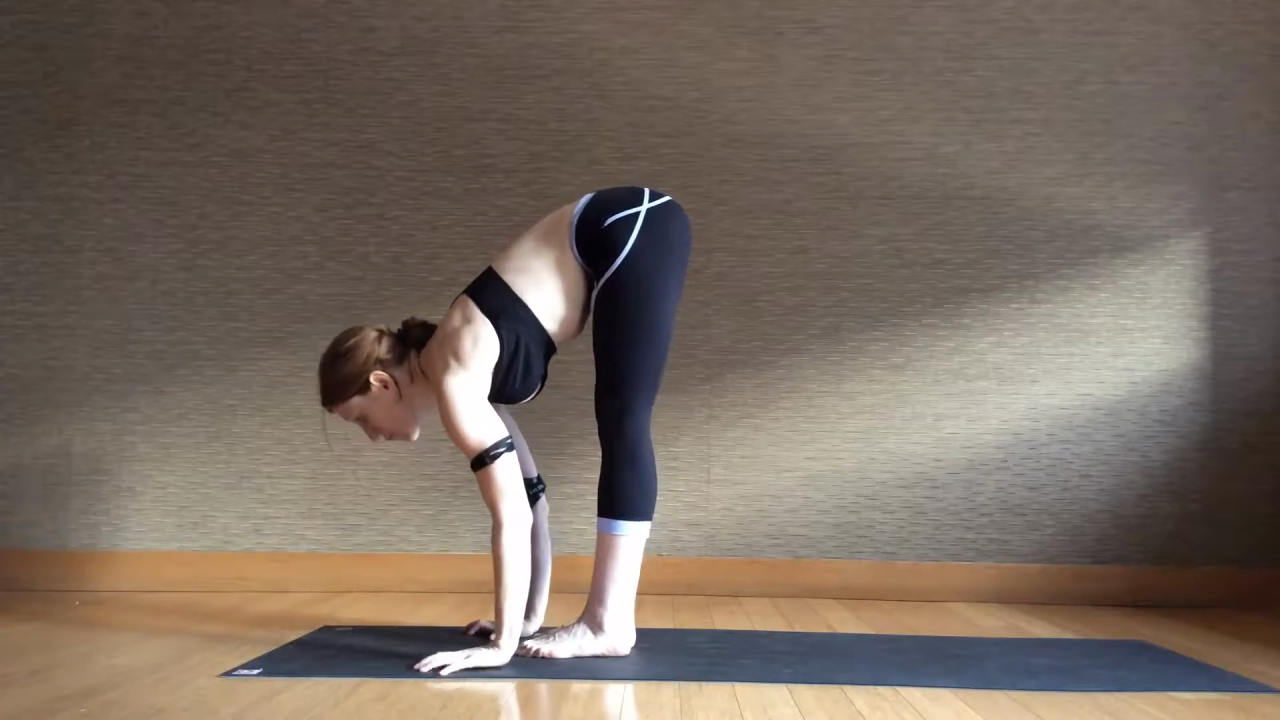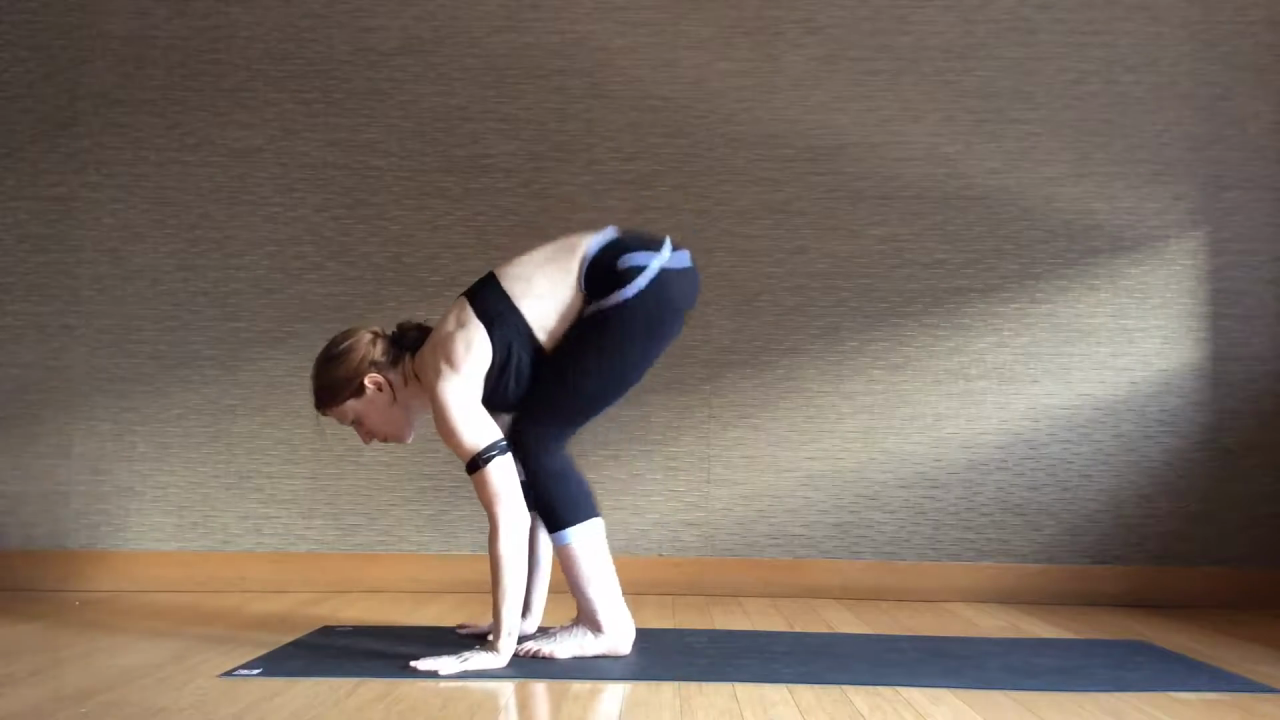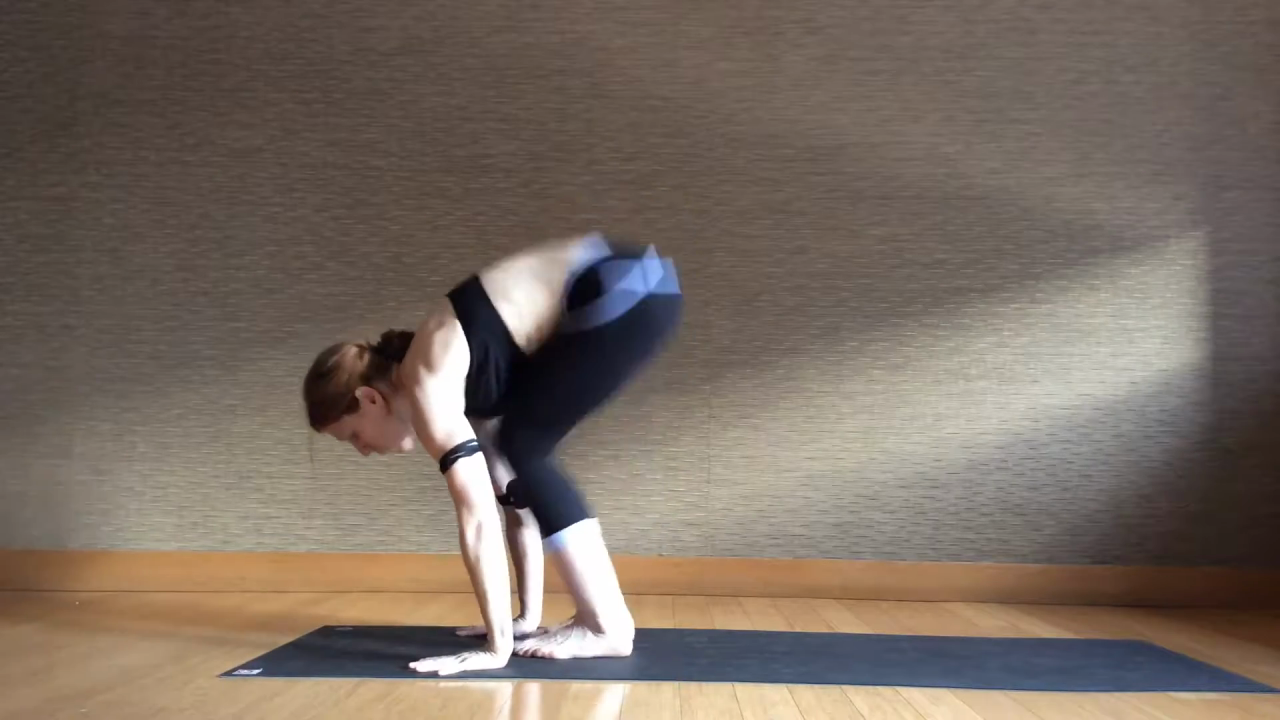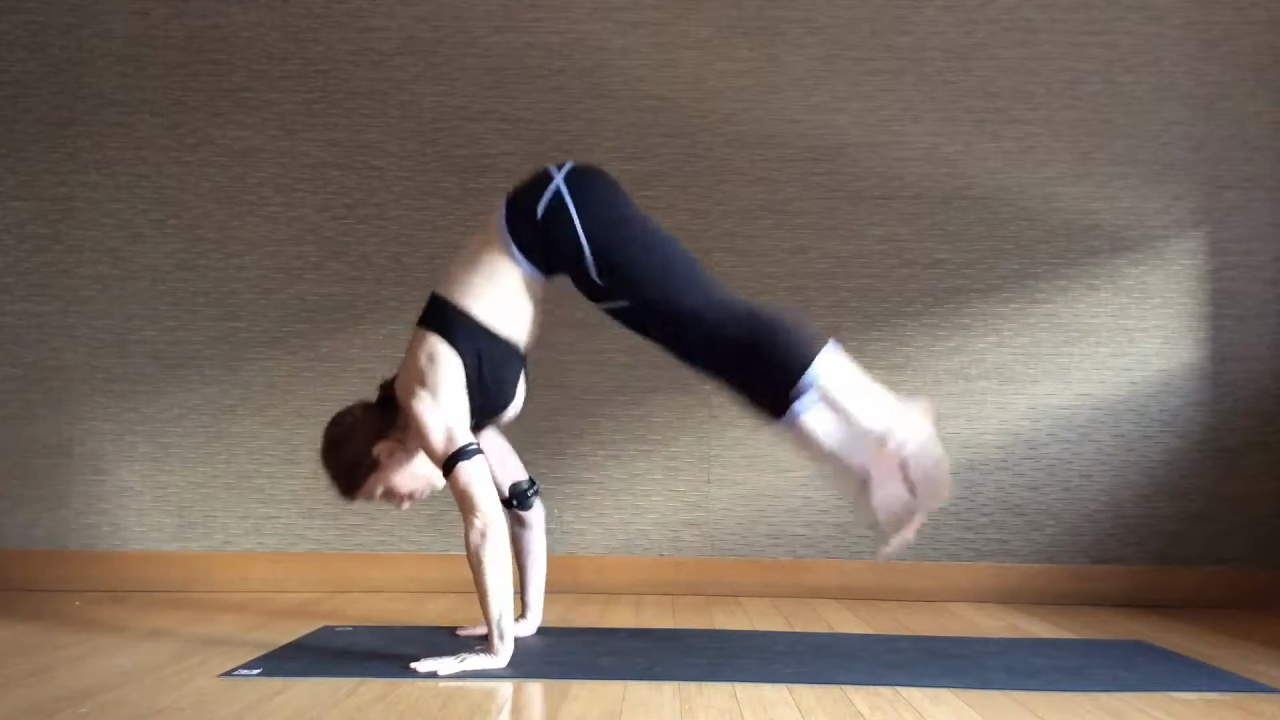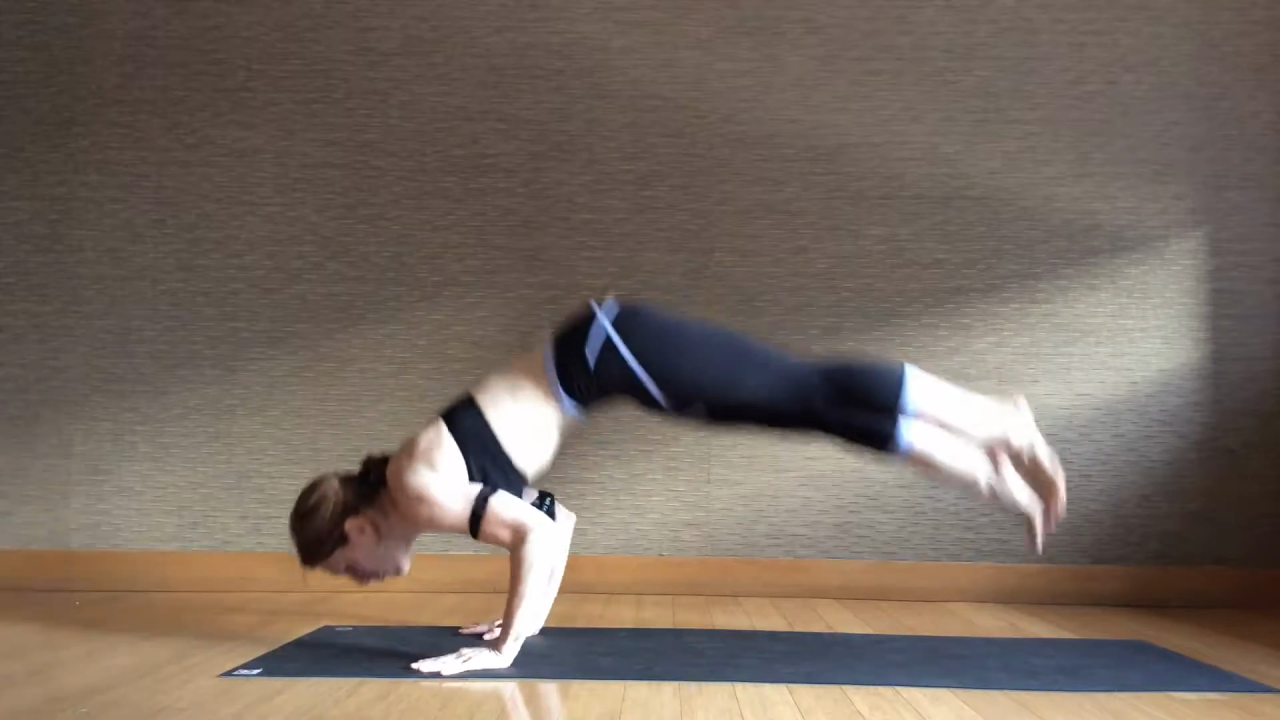
dt=0.3s
person 1, frame 1
left shoulder: (453, 380)
right shoulder: (466, 374)
left elbow: (512, 517)
right elbow: (527, 492)
left wrist: (504, 645)
right wrist: (531, 616)
left hip: (634, 229)
right hip: (625, 232)
left knee: (623, 427)
right knee: (619, 427)
left ankle: (609, 625)
right ankle: (606, 618)
person 1, frame 2
left shoulder: (446, 382)
right shoulder: (455, 373)
left elbow: (508, 514)
right elbow: (522, 498)
left wrist: (501, 644)
right wrist: (530, 617)
left hip: (646, 275)
right hip: (640, 277)
left knee: (534, 443)
right knee: (532, 448)
left ankle: (606, 625)
right ankle: (601, 616)
person 1, frame 3
left shoulder: (426, 389)
right shoulder: (448, 383)
left elbow: (477, 517)
right elbow: (512, 497)
left wrist: (499, 646)
right wrist: (527, 619)
left hip: (624, 288)
right hip: (620, 288)
left knee: (524, 448)
right knee: (525, 449)
left ankle: (607, 625)
right ankle: (602, 618)
person 1, frame 4
left shoulder: (424, 407)
right shoulder: (454, 410)
left elbow: (484, 521)
right elbow: (524, 499)
left wrist: (498, 643)
right wrist: (527, 614)
left hip: (559, 208)
right hip: (552, 219)
left knee: (716, 327)
right knee: (713, 347)
left ankle: (893, 427)
right ankle: (865, 467)
person 1, frame 5
left shoulder: (416, 490)
right shoulder: (437, 476)
left elbow: (538, 532)
right elbow: (555, 522)
left wrist: (505, 645)
right wrist: (522, 620)
left hip: (603, 348)
right hip: (599, 348)
left knee: (814, 394)
right knee: (816, 405)
left ankle: (992, 431)
right ankle: (991, 469)
